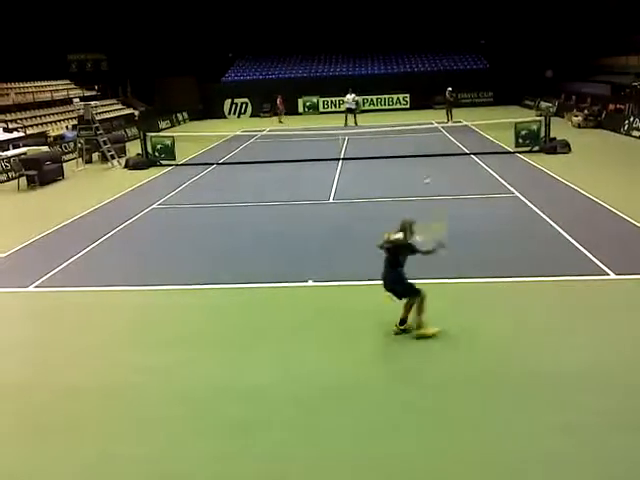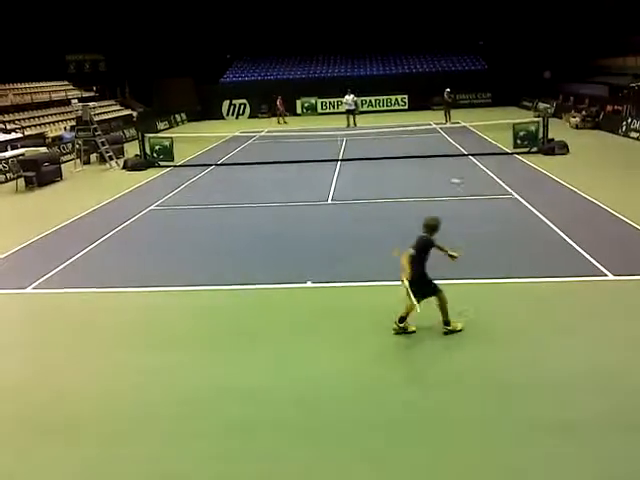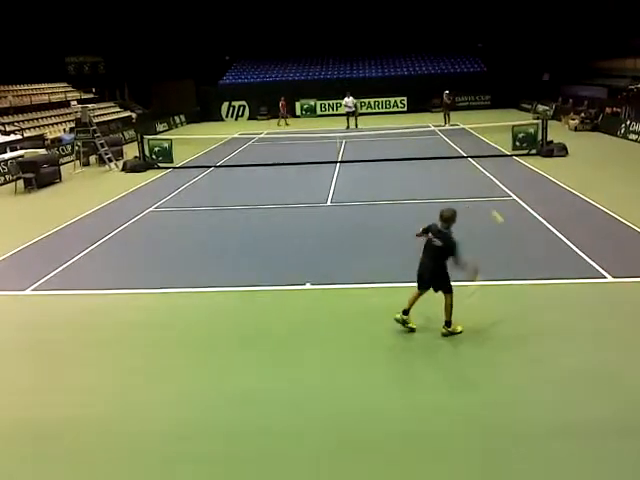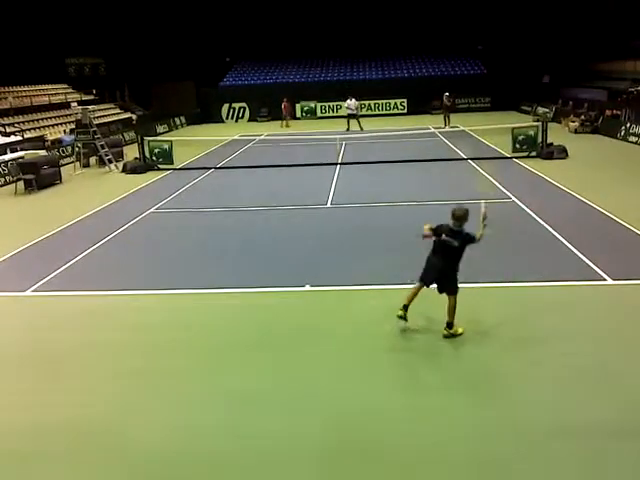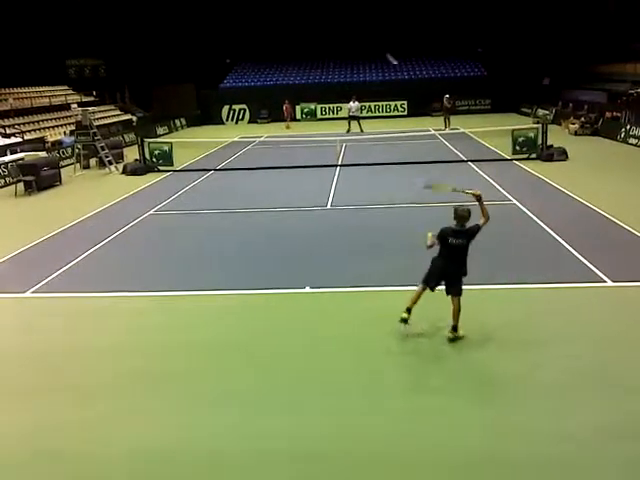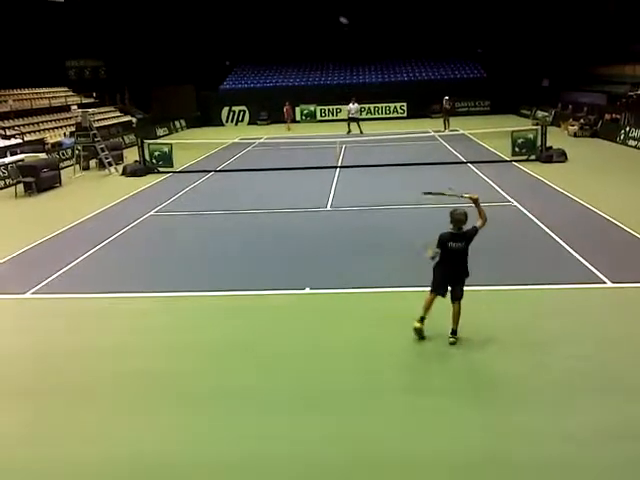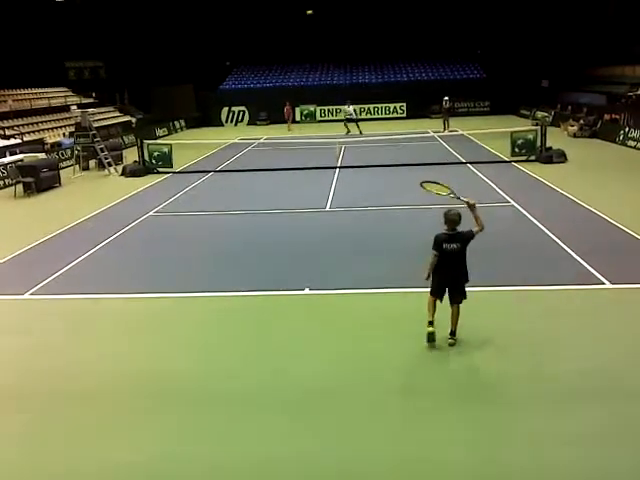
dt=0.2s
person 1, frame 1
left shoulder: (405, 244)
right shoulder: (399, 243)
left elbow: (417, 251)
right elbow: (381, 246)
right wrist: (393, 241)
left hip: (393, 278)
right hip: (393, 280)
left knee: (413, 296)
right knee: (420, 295)
left ankle: (401, 325)
right ankle: (419, 329)
person 1, frame 2
left shoulder: (427, 239)
right shoulder: (421, 243)
left elbow: (434, 244)
right elbow: (405, 257)
left wrist: (448, 252)
right wrist: (407, 271)
left hip: (413, 276)
right hip: (417, 277)
left knee: (417, 298)
right knee: (441, 296)
left ankle: (400, 324)
right ankle: (447, 325)
person 1, frame 3
left shoulder: (432, 227)
right shoulder: (449, 241)
left elbow: (418, 234)
right elbow: (457, 262)
right wrist: (471, 269)
left hip: (423, 265)
right hip: (437, 269)
left knee: (420, 291)
right knee: (448, 294)
left ankle: (404, 315)
right ankle: (448, 327)
person 1, frame 4
left shoulder: (442, 228)
right shoulder: (465, 237)
left elbow: (425, 235)
right elbow: (479, 237)
left wrist: (426, 228)
right wrist: (483, 223)
left hip: (433, 263)
right hip: (449, 269)
left knee: (420, 285)
right knee: (452, 297)
left ankle: (403, 311)
right ankle: (449, 328)
person 1, frame 5
left shoulder: (445, 231)
right shoulder: (470, 233)
left elbow: (430, 245)
right elbow: (485, 219)
left wrist: (429, 237)
right wrist: (480, 201)
left hip: (439, 265)
right hip: (456, 270)
left knee: (423, 287)
right knee: (456, 298)
left ankle: (407, 313)
right ankle: (454, 331)
person 1, frame 6
left shoulder: (443, 237)
right shoulder: (468, 235)
left elbow: (435, 255)
right elbow: (483, 221)
left wrist: (430, 254)
right wrist: (477, 204)
left hip: (442, 271)
right hip: (459, 273)
left knee: (433, 294)
right knee: (456, 302)
left ankle: (420, 322)
right ankle: (453, 334)
person 1, frame 7
left shoulder: (439, 238)
right shoulder: (464, 236)
left elbow: (434, 259)
right elbow: (481, 227)
left wrist: (429, 272)
right wrist: (473, 210)
left hip: (440, 274)
right hip: (458, 275)
left knee: (433, 297)
right knee: (455, 304)
left ankle: (431, 325)
right ankle: (452, 335)
